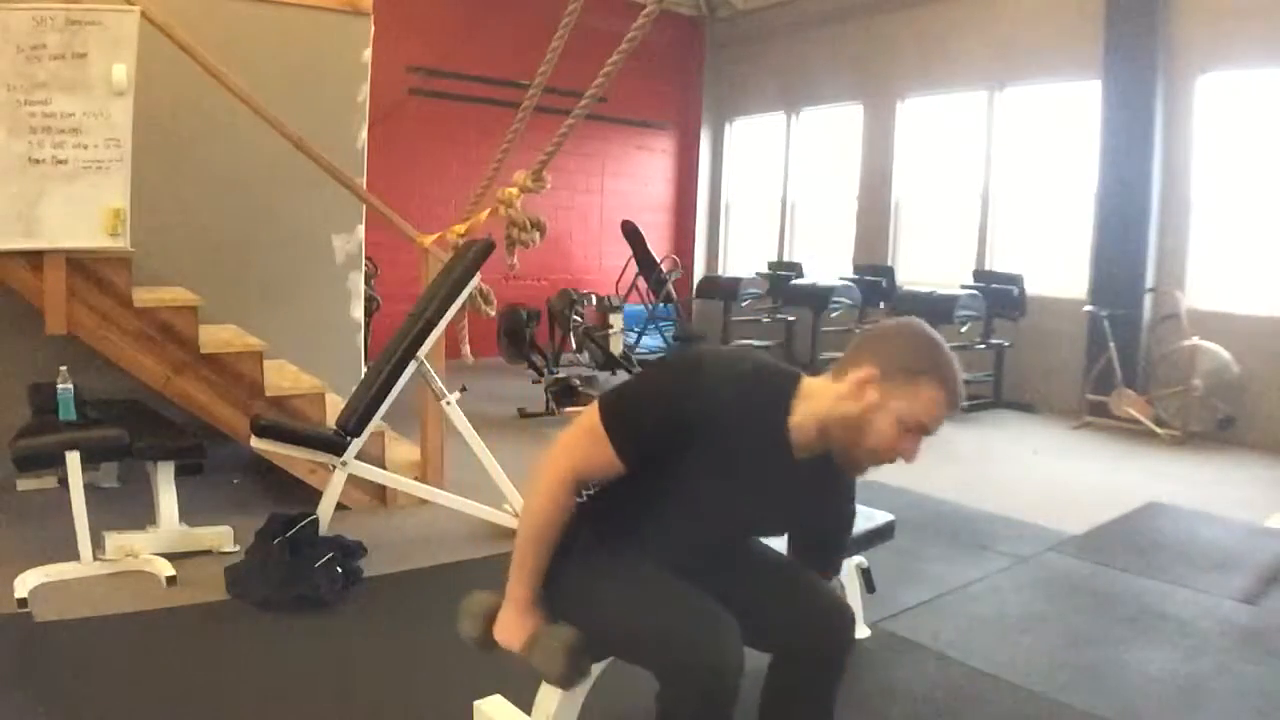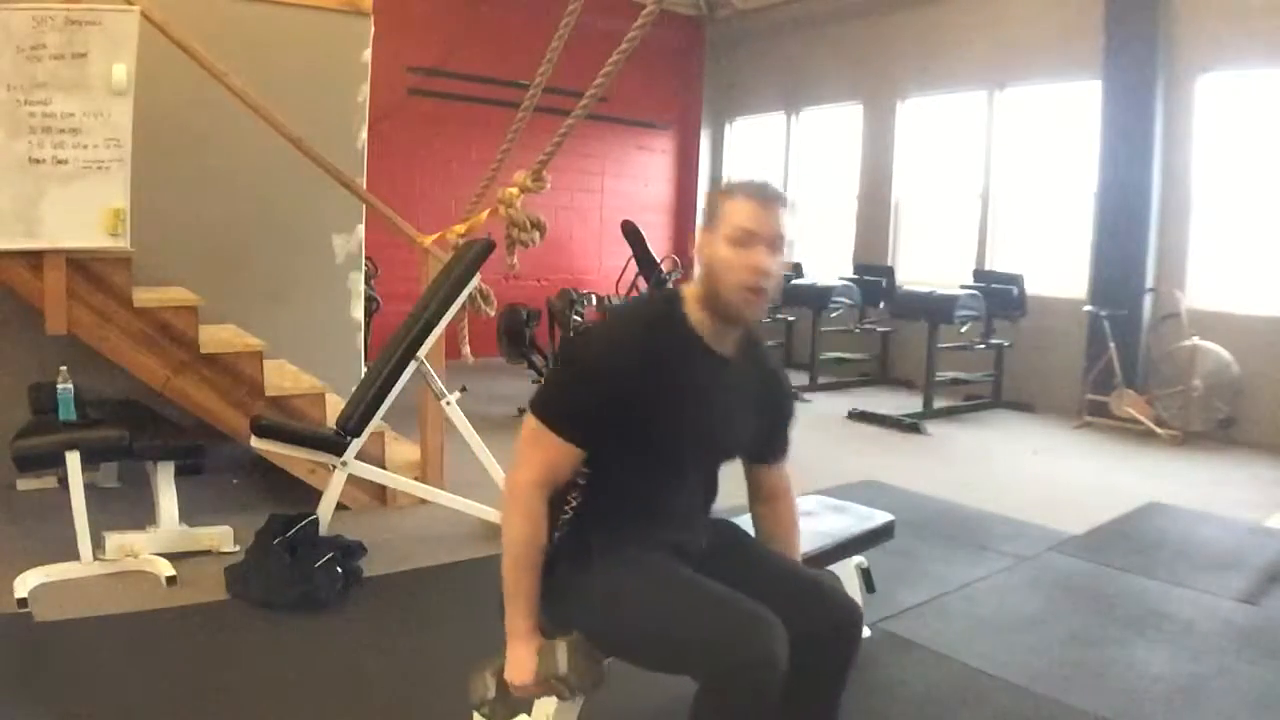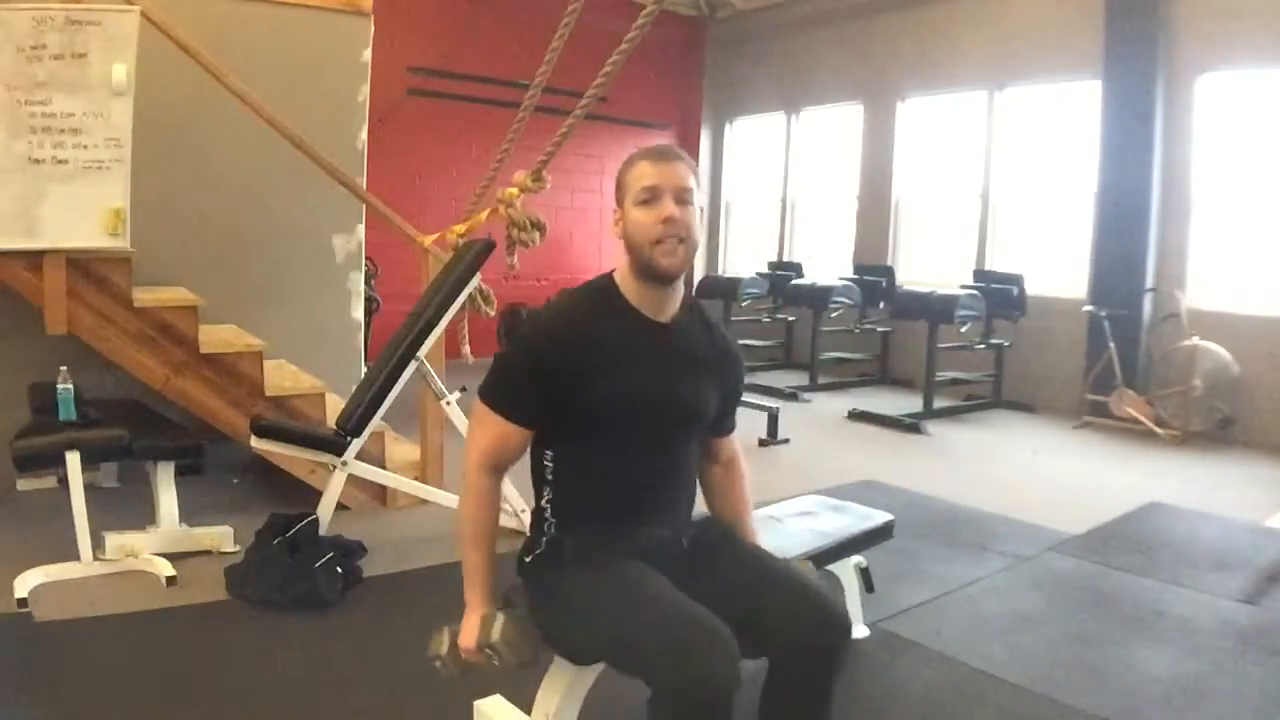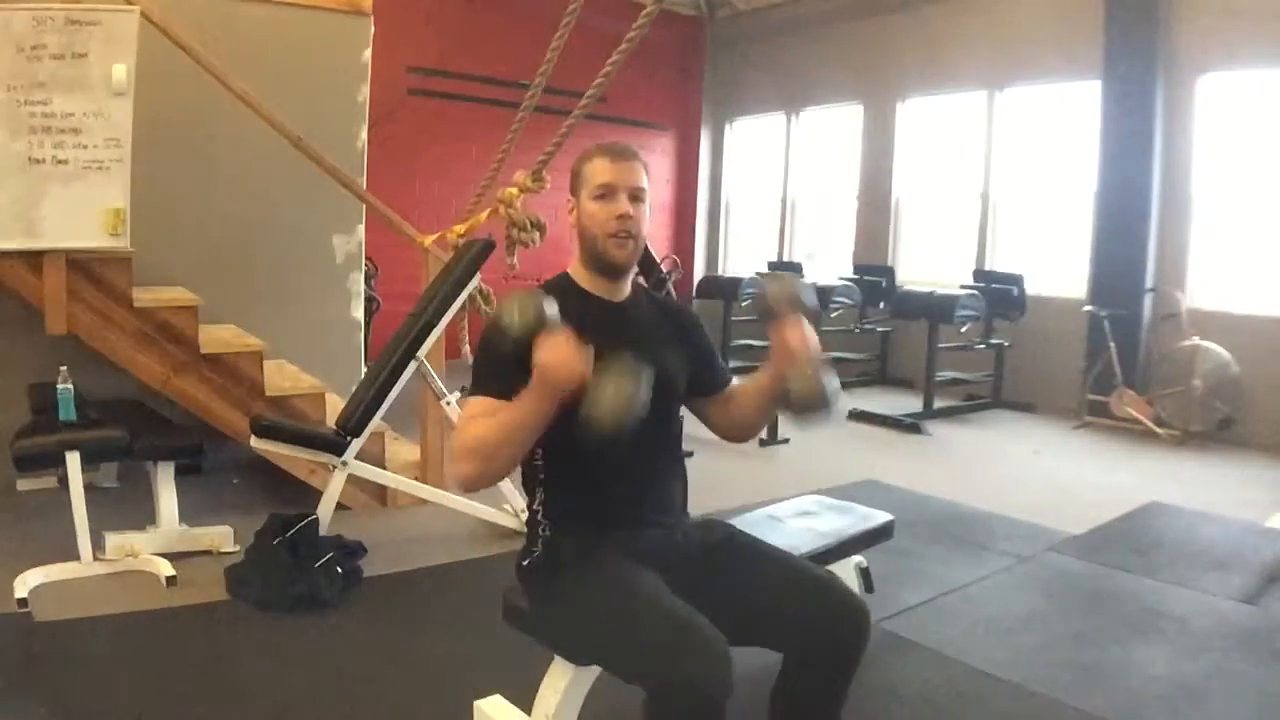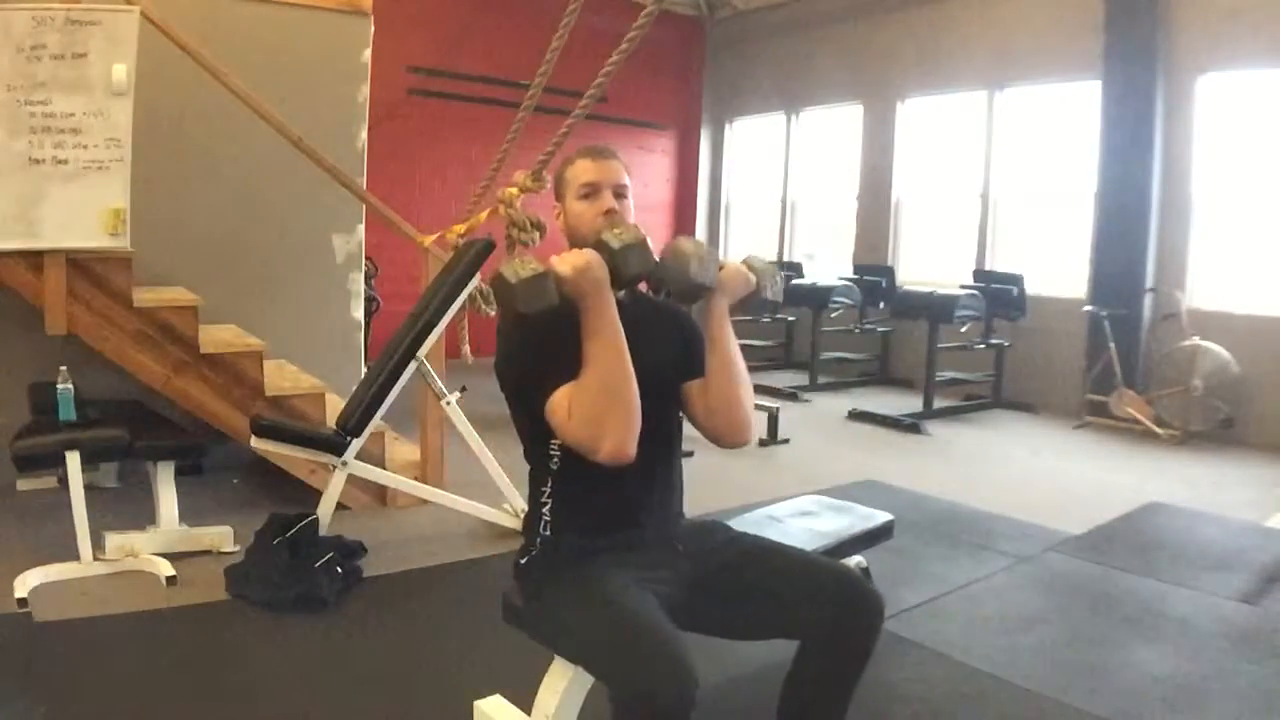
dt=0.5s
person 1, frame 1
left shoulder: (830, 484)
right shoulder: (709, 391)
left elbow: (809, 594)
right elbow: (564, 465)
right wrist: (520, 604)
right hip: (589, 553)
left knee: (826, 624)
right knee: (706, 649)
person 1, frame 2
left shoulder: (765, 381)
right shoulder: (618, 343)
left elbow: (771, 493)
right elbow: (530, 482)
left wrist: (790, 596)
right wrist: (522, 634)
left hip: (688, 543)
right hip: (589, 560)
left knee: (831, 618)
right knee: (749, 646)
person 1, frame 3
left shoulder: (714, 347)
right shoulder: (560, 332)
right elbow: (482, 462)
left wrist: (758, 576)
right wrist: (478, 604)
left hip: (681, 542)
right hip: (578, 556)
left knee: (820, 625)
right knee: (704, 661)
person 1, frame 4
left shoulder: (672, 321)
left elbow: (729, 418)
right elbow: (466, 464)
left wrist: (780, 370)
right wrist: (546, 387)
left hip: (677, 538)
right hip: (577, 557)
left knee: (839, 619)
right knee: (696, 667)
person 1, frame 5
left shoulder: (665, 319)
right shoulder: (533, 324)
left elbow: (733, 428)
right elbow: (612, 441)
left wrist: (716, 306)
right wrist: (596, 303)
left hip: (673, 539)
right hip: (577, 559)
left knee: (850, 605)
